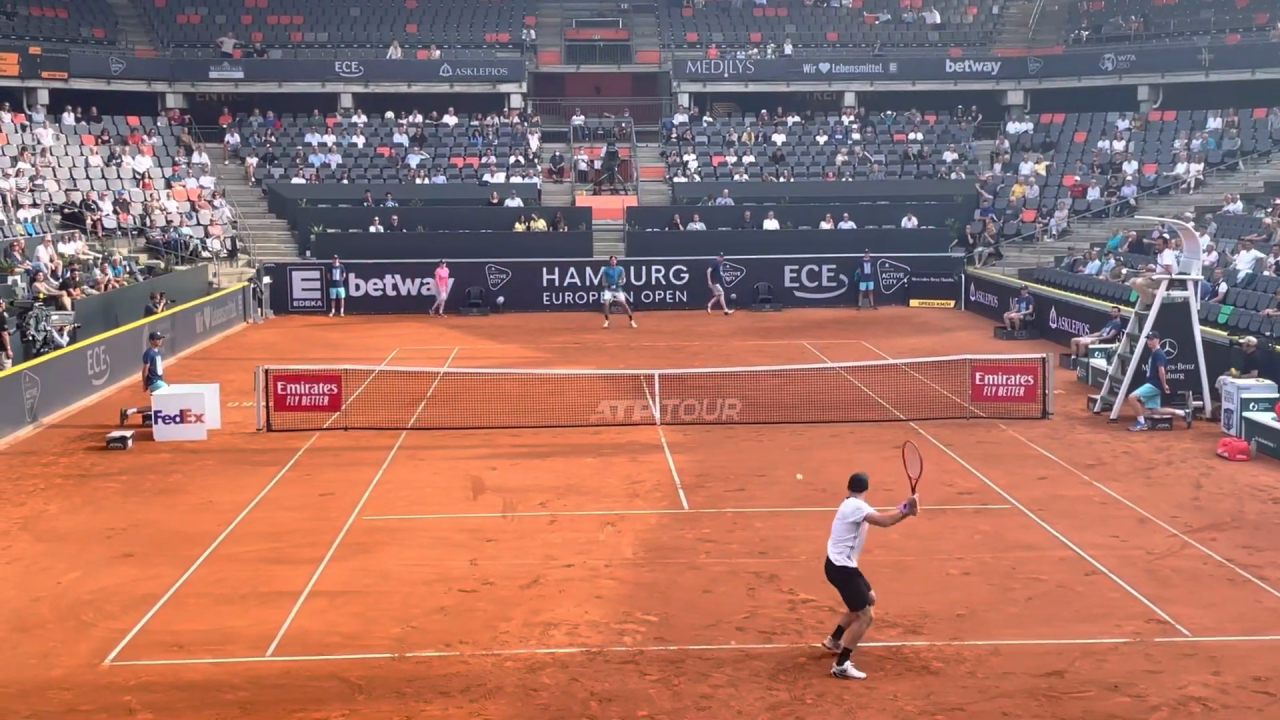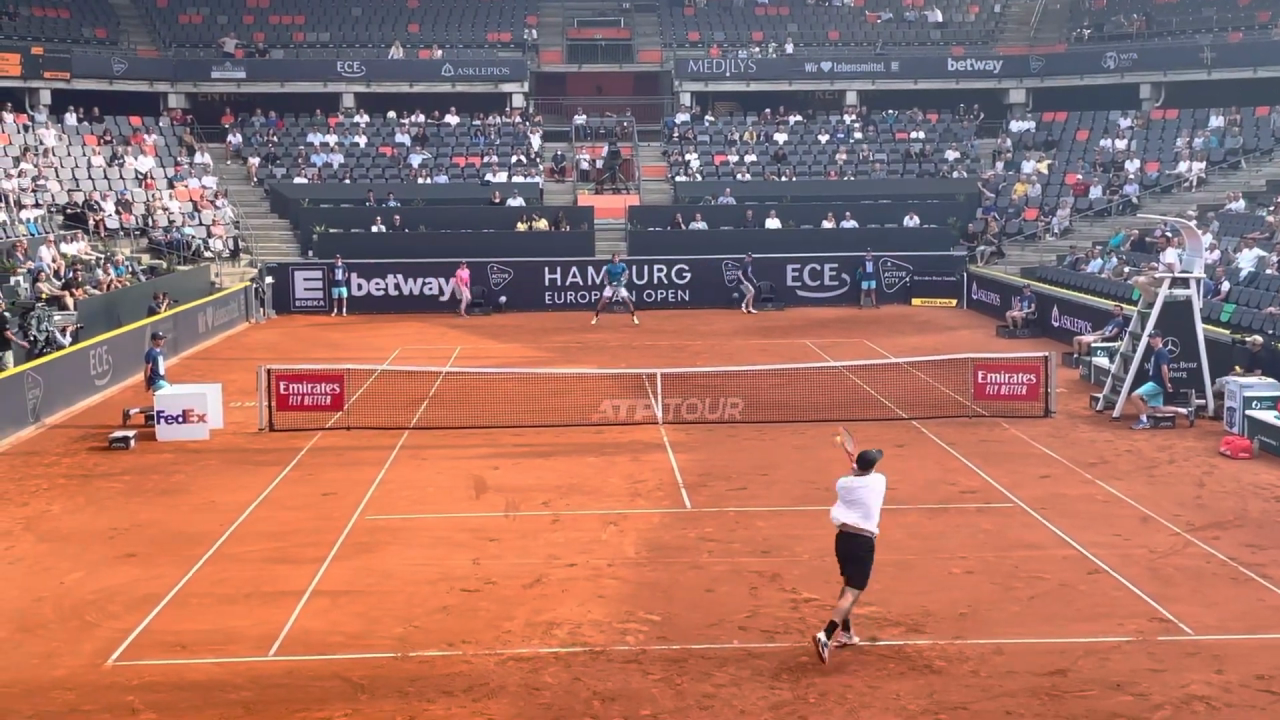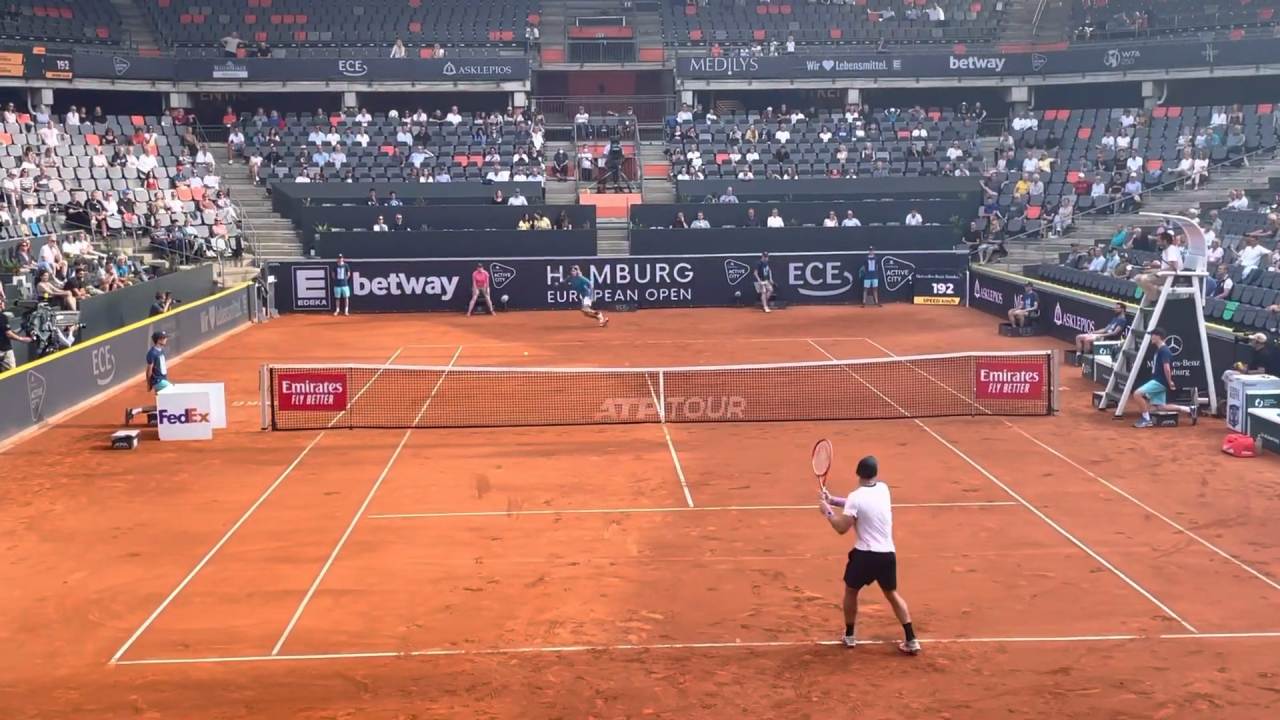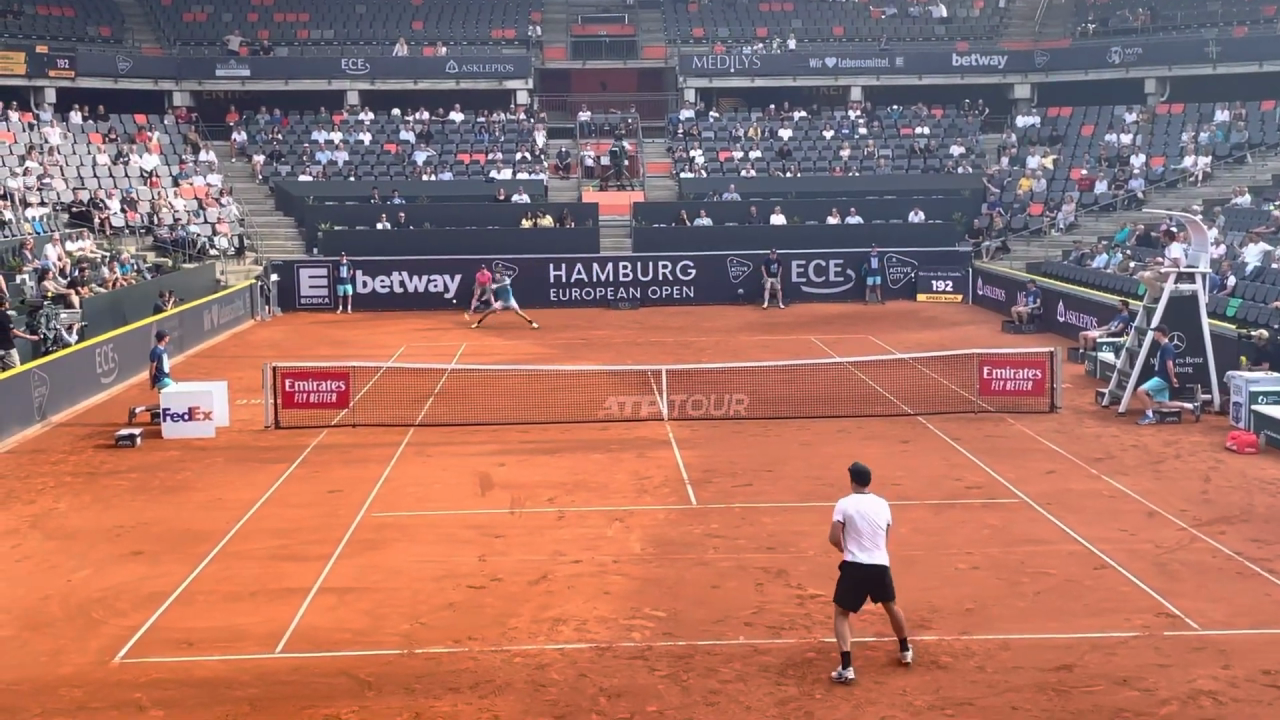
dt=0.5s
person 1, frame 1
left shoulder: (851, 505)
right shoulder: (856, 506)
left elbow: (881, 520)
right elbow: (883, 521)
left wrist: (904, 509)
right wrist: (906, 508)
left hip: (839, 565)
right hip: (842, 568)
left knee: (869, 599)
right knee: (866, 616)
left ankle: (835, 640)
right ankle: (841, 664)
person 1, frame 2
left shoulder: (844, 483)
right shoulder: (879, 480)
left hip: (844, 538)
right hip: (863, 542)
left knee: (848, 585)
right knee: (852, 593)
left ankle: (846, 632)
right ankle: (826, 636)
person 1, frame 3
left shoulder: (855, 497)
right shoulder: (883, 489)
left elbow: (842, 528)
left wrist: (827, 511)
right wrist: (833, 500)
left hip: (865, 554)
right hip: (887, 554)
left knee: (851, 592)
right knee: (892, 594)
left ankle: (850, 635)
right ankle: (911, 640)
person 1, frame 4
left shoulder: (844, 504)
right shoulder: (883, 505)
left elbow: (834, 538)
right elbow: (885, 537)
left hip: (854, 567)
right hip: (880, 567)
left knee: (842, 615)
right knee: (892, 606)
left ankle: (846, 668)
right ankle: (905, 650)
